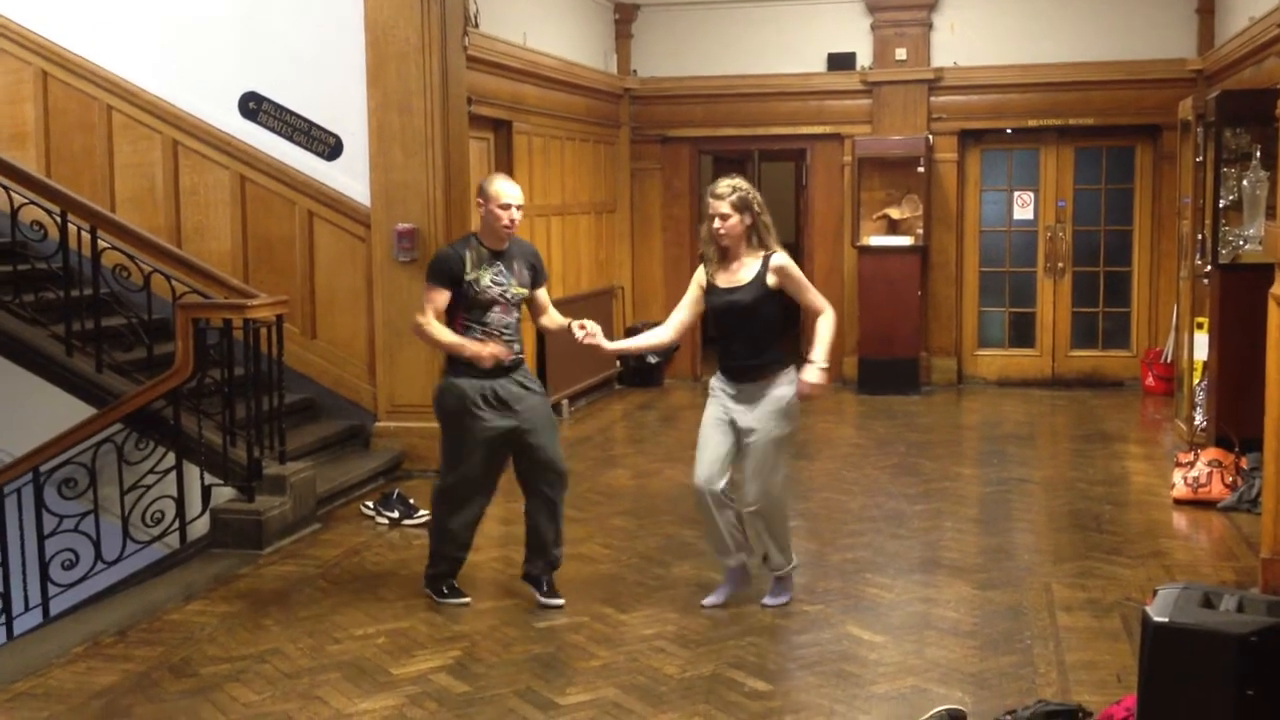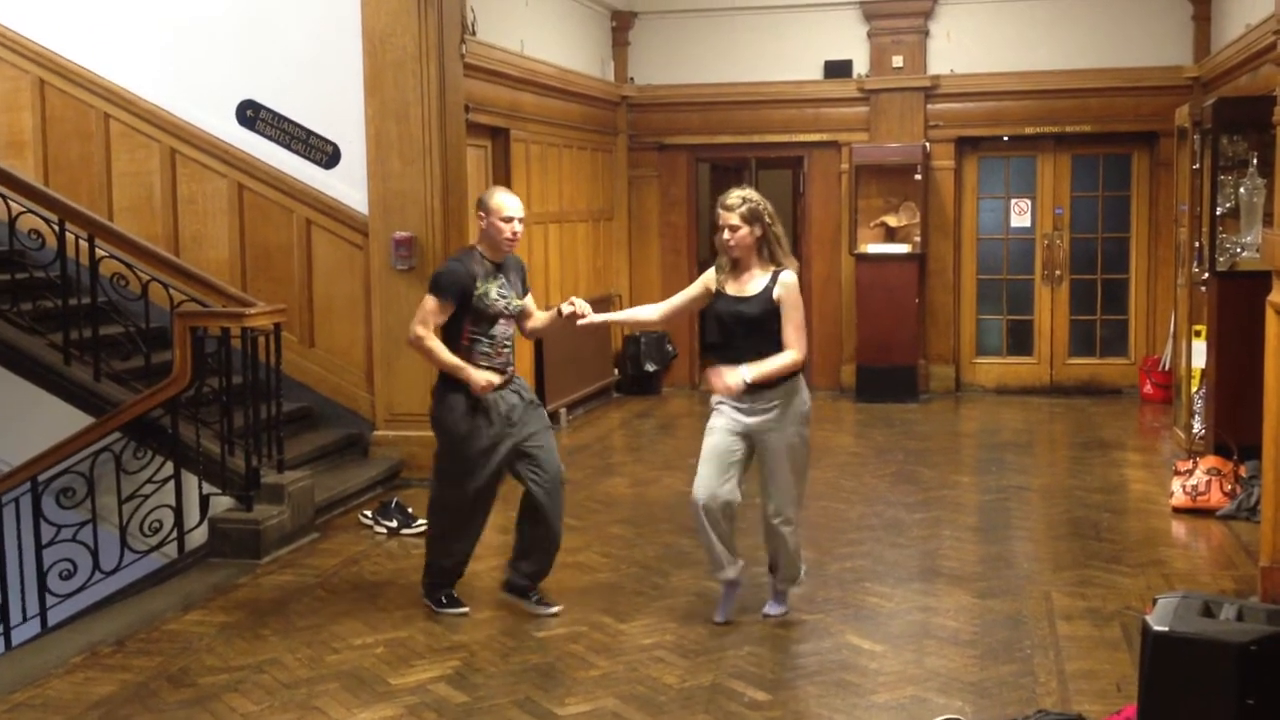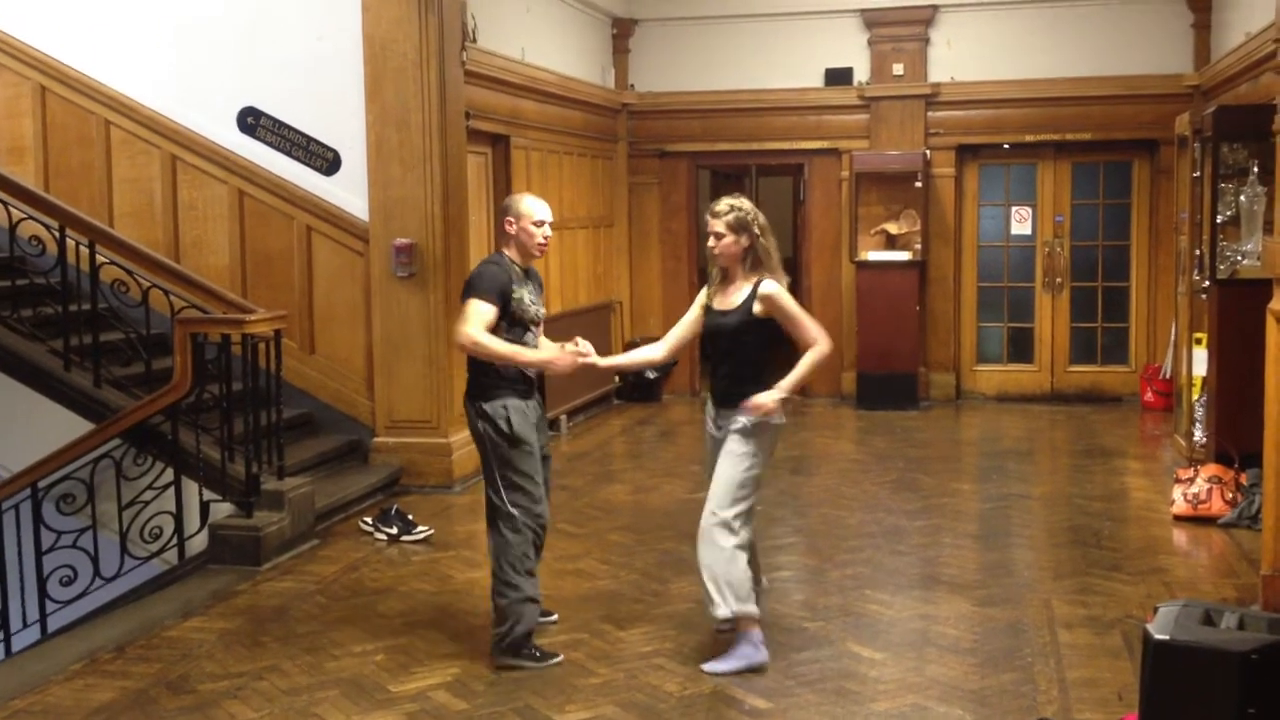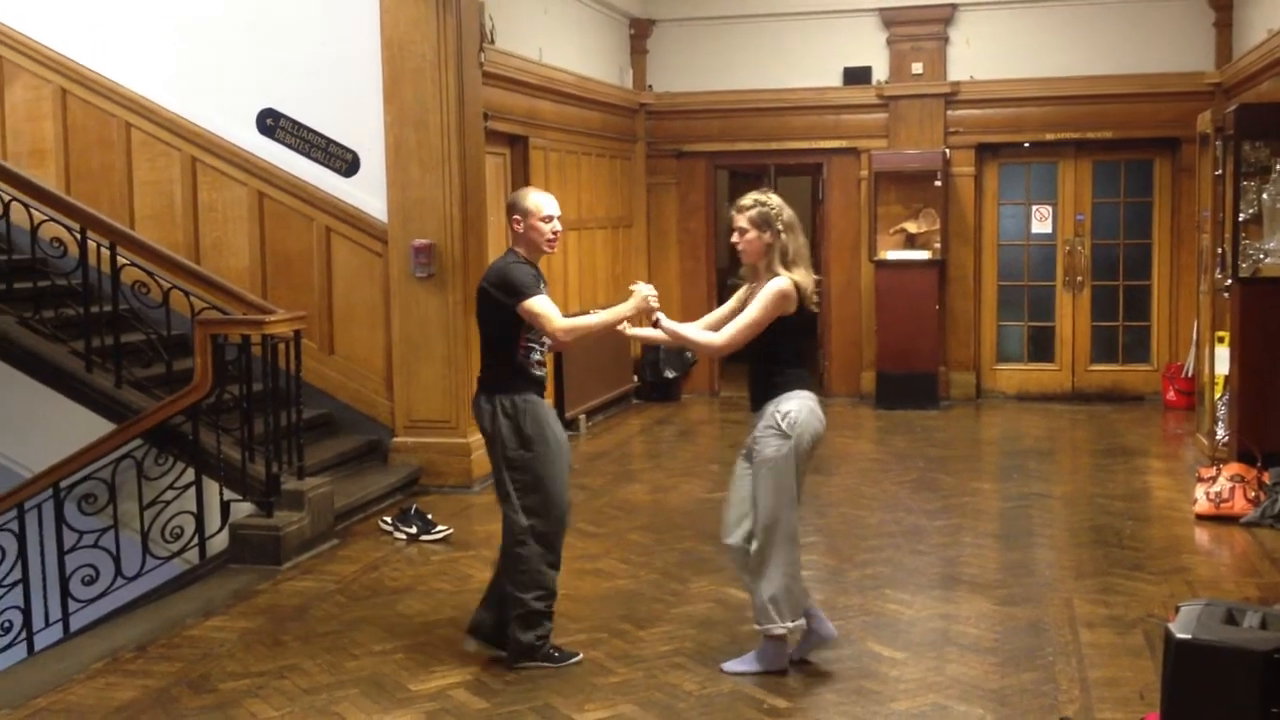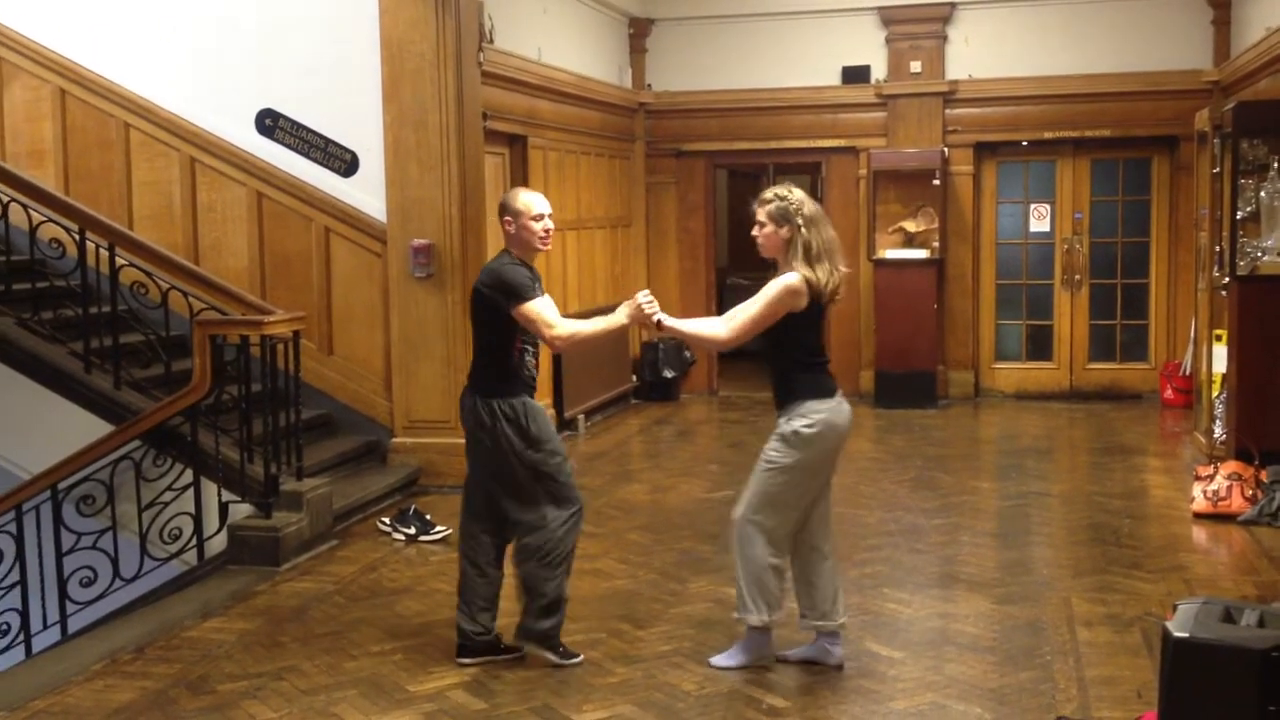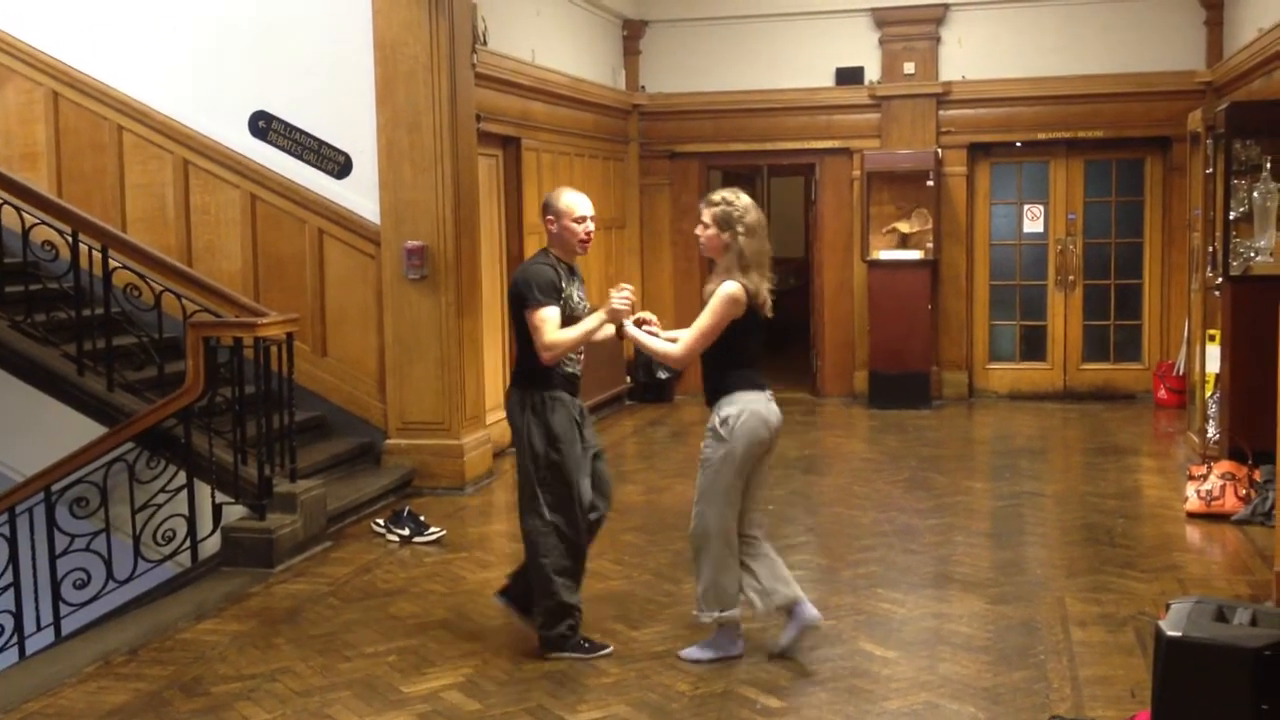
dt=0.4s
person 1, frame 1
left shoulder: (775, 264)
right shoulder: (707, 271)
left elbow: (824, 314)
right elbow: (670, 333)
left wrist: (817, 363)
right wrist: (613, 345)
left hip: (770, 394)
right hip: (725, 390)
left knee: (759, 498)
right knee: (708, 483)
left ankle: (781, 575)
right ankle: (737, 568)
person 1, frame 2
left shoulder: (782, 280)
right shoulder: (716, 277)
left elbow: (796, 353)
right elbow: (659, 312)
left wrist: (746, 374)
right wrist: (600, 317)
left hip: (778, 403)
right hip: (727, 404)
left knee: (780, 508)
right knee: (709, 496)
left ankle: (781, 586)
right ankle: (731, 581)
person 1, frame 3
left shoulder: (768, 291)
right shoulder: (712, 292)
left elbow: (820, 345)
right elbow: (667, 348)
left wrist: (778, 392)
right wrist: (607, 362)
left hip: (752, 422)
right hip: (718, 416)
left knee: (719, 522)
right knee: (733, 518)
left ankle: (750, 640)
right ankle: (745, 607)
person 1, frame 4
left shoulder: (782, 287)
right shoulder: (755, 287)
left elbow: (719, 343)
right elbow: (703, 327)
left wrist: (661, 322)
right wrist: (642, 331)
left hip: (789, 415)
right hip: (775, 417)
left knee: (772, 531)
right knee: (743, 532)
left ankle: (775, 645)
right ankle: (810, 622)
person 1, frame 5
left shoulder: (791, 285)
right shoulder: (796, 281)
left elbow: (727, 336)
right elbow: (728, 320)
left wrist: (667, 323)
right wrist: (668, 322)
left hip: (808, 418)
right hip: (821, 412)
left knee: (757, 523)
right knee: (810, 531)
left ankle: (759, 634)
right ankle: (827, 638)
person 1, frame 6
left shoulder: (733, 291)
right shoulder: (736, 284)
left elbow: (682, 355)
right elbow: (705, 340)
left wrist: (632, 331)
right wrist: (660, 329)
left hip: (738, 412)
right hip: (749, 409)
left knee: (711, 524)
right knee: (739, 524)
left ankle: (727, 633)
right ankle: (795, 608)
person 2, frame 1
left shoulder: (528, 255)
right shoulder: (452, 259)
left elbow: (542, 314)
right elbow: (424, 323)
left wrist: (571, 325)
right wrist: (467, 348)
left hip: (519, 381)
right hip: (467, 387)
left knee: (549, 473)
right knee: (463, 484)
left ankle: (539, 570)
right ankle: (440, 574)
person 2, frame 2
left shoulder: (513, 267)
right shoulder: (458, 272)
left elbow: (527, 324)
right elbow: (418, 333)
left wrist: (560, 314)
right wrist: (467, 373)
left hip: (513, 393)
right hip: (468, 399)
left knee: (548, 481)
right knee: (460, 495)
left ankle: (524, 579)
right ankle: (438, 583)
person 2, frame 3
left shoulder: (532, 278)
right shoulder: (492, 274)
right elbow: (469, 337)
left wrist: (565, 351)
right wrist: (539, 357)
left hip: (524, 402)
right hip: (498, 405)
left knee: (527, 509)
right knee: (522, 513)
left ankle: (521, 602)
right ankle: (513, 639)
person 2, frame 4
left shoulder: (528, 274)
right shoulder: (509, 274)
left elbow: (546, 336)
right elbow: (559, 329)
left wrist: (607, 318)
right wrist: (627, 310)
left hip: (523, 403)
right hip: (510, 406)
left knee: (536, 518)
right knee: (534, 520)
left ankle: (494, 623)
right ankle: (527, 640)
person 2, frame 5
left shoulder: (523, 274)
right shoulder: (506, 275)
left elbow: (556, 331)
right elbow: (558, 336)
left wrist: (616, 317)
right wrist: (623, 316)
left hip: (491, 405)
right hip: (504, 408)
left knee: (487, 522)
right knee: (558, 511)
left ankle: (475, 636)
right ankle: (539, 625)
person 2, frame 6
left shoulder: (571, 271)
right shoulder: (537, 275)
right elbow: (548, 348)
left wrist: (620, 326)
right wrist: (602, 318)
left hip: (565, 400)
right hip: (541, 403)
left knee: (587, 506)
right knee: (559, 515)
left ankle: (526, 590)
right ankle: (559, 632)
